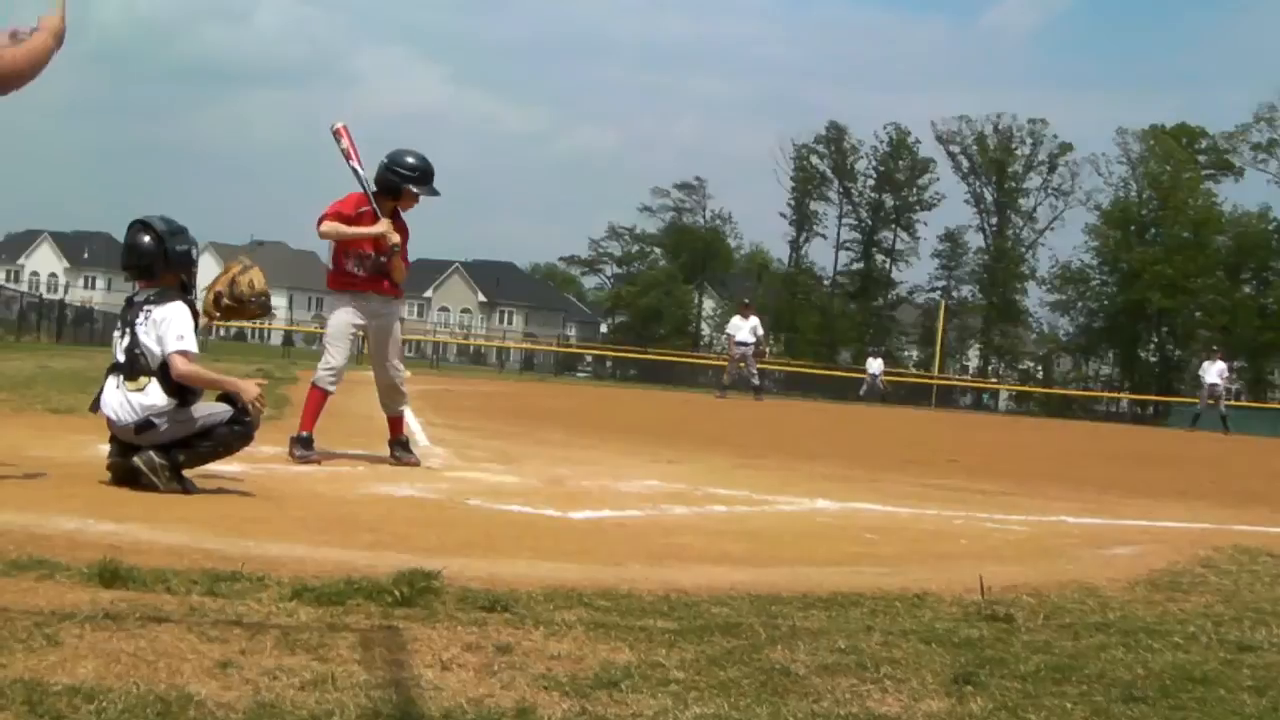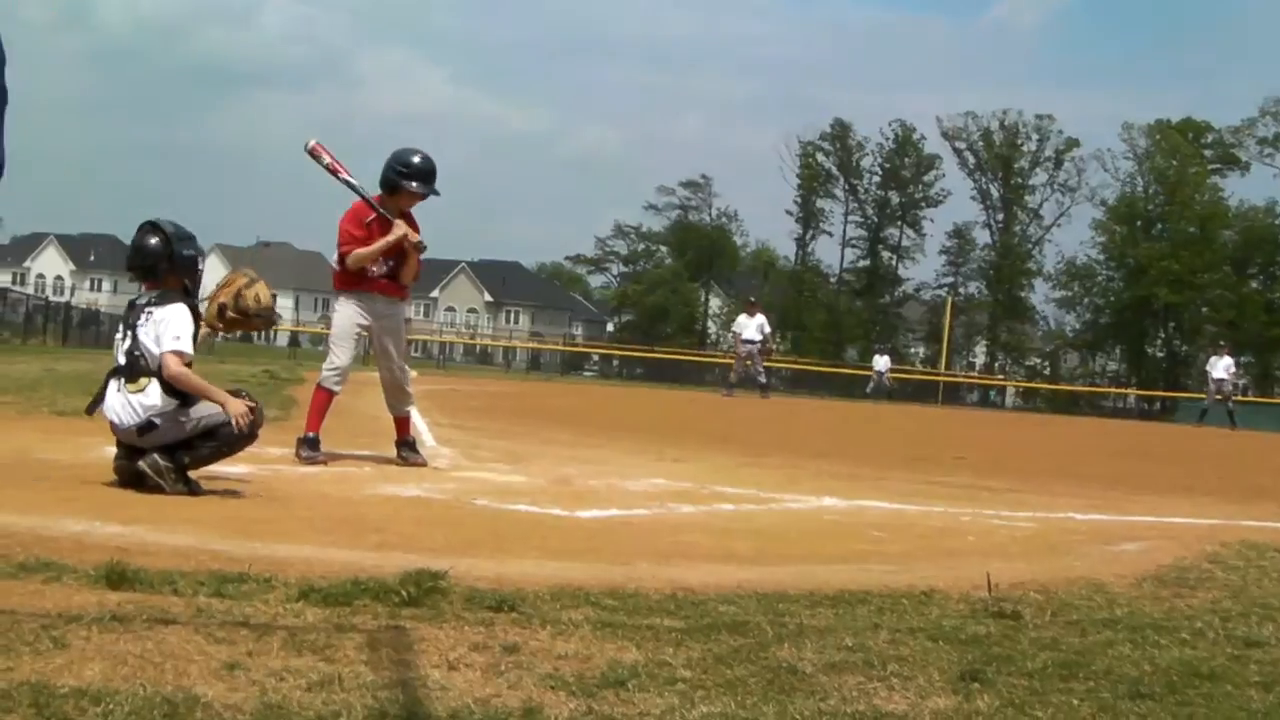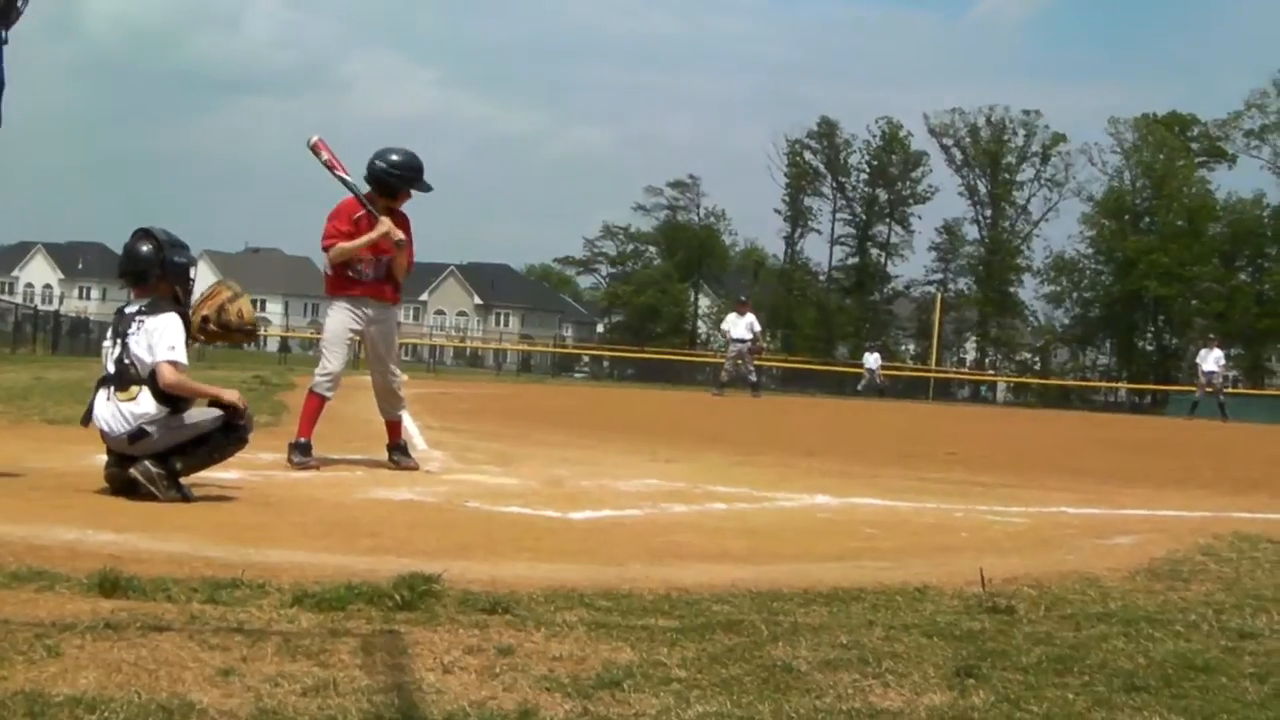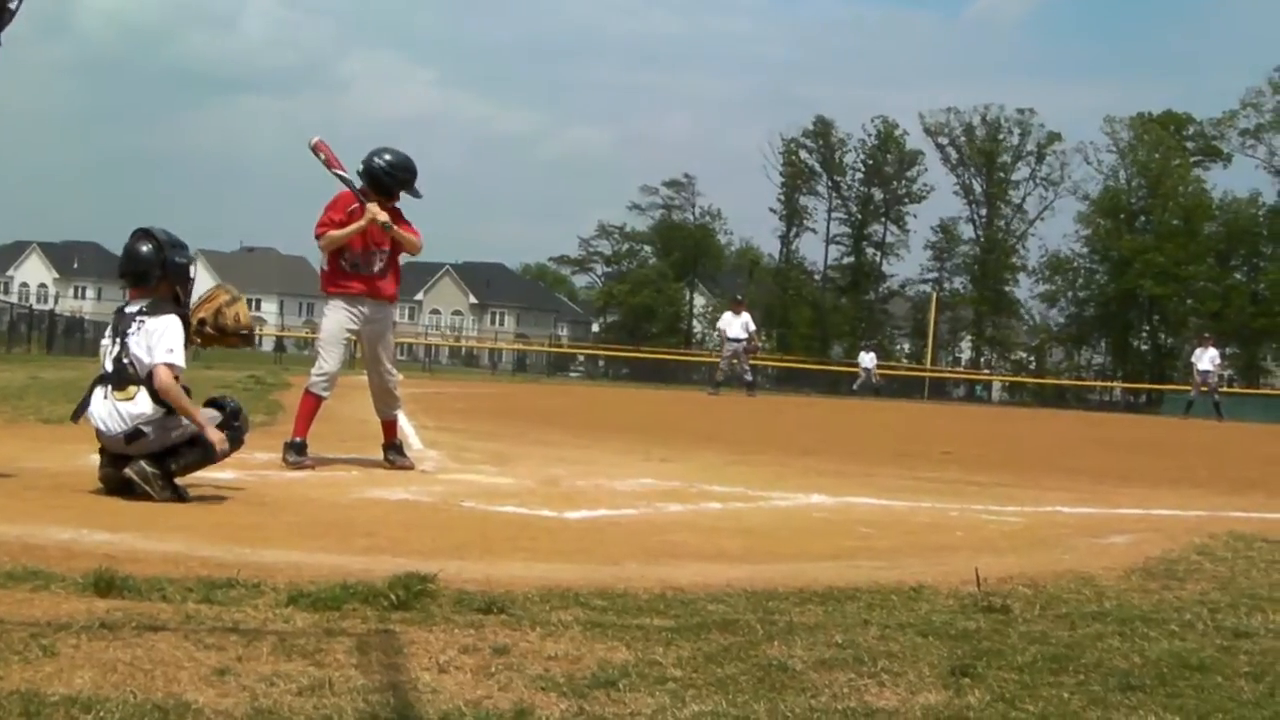
dt=0.3s
person 1, frame 1
left shoulder: (399, 226)
right shoulder: (357, 203)
right elbow: (324, 228)
left wrist: (395, 250)
right wrist: (371, 231)
left hip: (385, 304)
right hip: (349, 299)
left knee: (392, 374)
right knee: (332, 365)
left ankle: (398, 443)
right ankle: (302, 438)
person 1, frame 2
left shoulder: (409, 225)
right shoulder: (361, 211)
left elbow: (406, 280)
right elbow: (351, 261)
left wrist: (413, 251)
right wrist: (391, 239)
left hip: (390, 305)
right hip: (355, 299)
left knee: (397, 373)
right knee: (338, 365)
left ankle: (405, 443)
right ankle: (309, 439)
person 1, frame 3
left shoulder: (399, 221)
right shoulder: (350, 208)
left elbow: (400, 276)
right elbow: (333, 254)
left wrist: (399, 247)
right wrist: (374, 235)
left hip: (383, 308)
right hip: (347, 303)
left knee: (389, 378)
right knee: (330, 370)
left ankle: (396, 447)
right ankle: (301, 444)
person 1, frame 4
left shoulder: (392, 213)
right shoulder: (346, 201)
left elbow: (417, 245)
right elbow: (324, 241)
left wrist: (388, 225)
right wrist: (363, 222)
left hip: (380, 307)
right hip: (343, 302)
left knee: (385, 377)
right knee: (327, 369)
left ankle: (392, 446)
right ankle: (296, 444)
person 2, frame 1
left shoulder: (133, 305)
right shoulder: (173, 307)
right elbow: (181, 369)
right wrist: (238, 386)
left hip: (117, 417)
right hip: (147, 420)
right knee: (245, 418)
left ankle: (126, 452)
right ankle: (162, 461)
person 2, frame 2
left shoulder: (135, 307)
right shoulder: (174, 308)
right elbow: (173, 369)
right wrist: (225, 399)
left hip: (121, 420)
right hip: (149, 421)
right knee: (247, 416)
left ankle: (131, 456)
right ankle: (167, 464)
person 2, frame 3
left shoulder: (123, 315)
right shoulder: (166, 317)
right elbow: (168, 378)
right wrist: (220, 393)
left hip: (111, 429)
right hip: (140, 430)
right knee: (237, 420)
left ankle: (123, 463)
right ankle: (159, 471)
person 2, frame 4
left shoulder: (122, 316)
right shoulder: (166, 319)
right elbow: (163, 381)
right wrist: (206, 428)
left hip: (107, 428)
right hip: (136, 429)
right knee: (233, 421)
left ankle: (117, 464)
right ankle: (153, 470)
